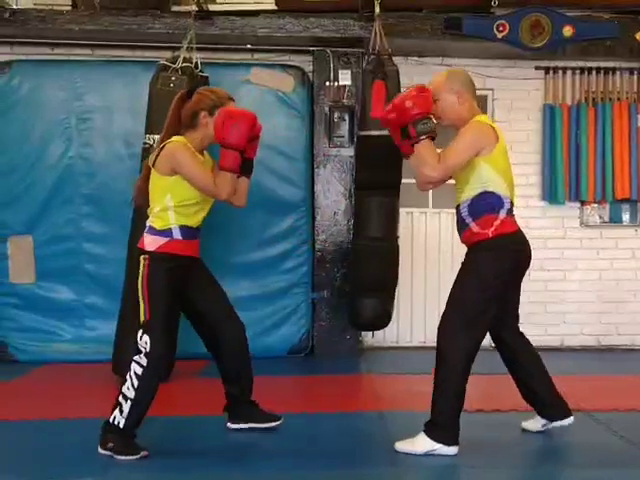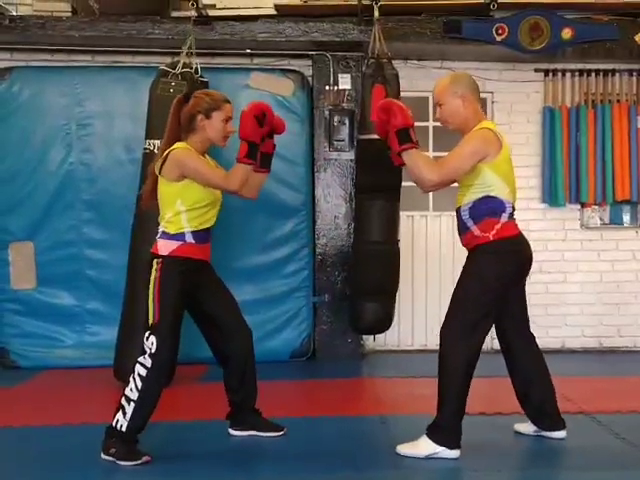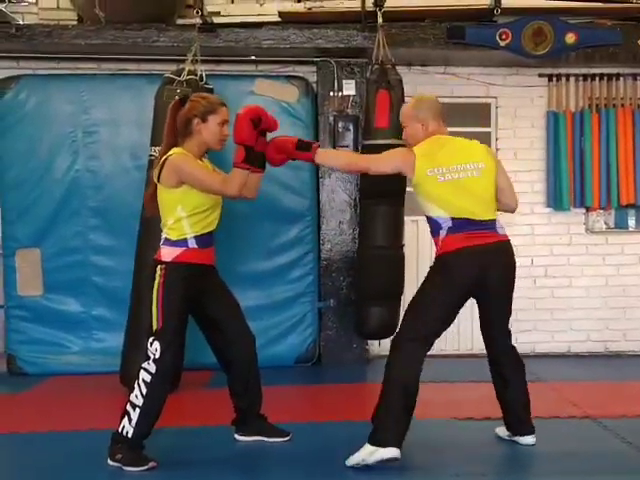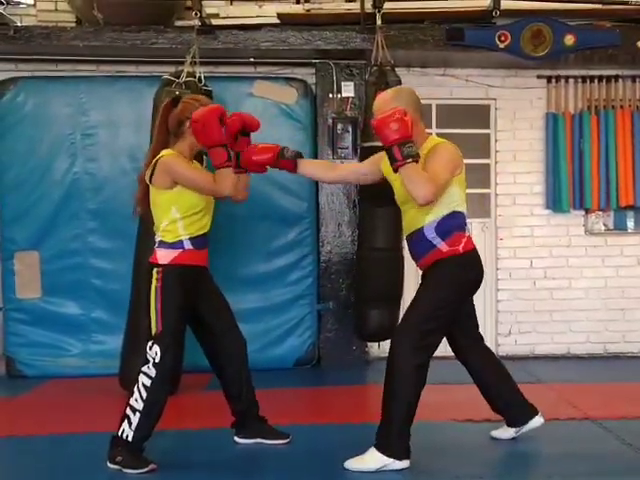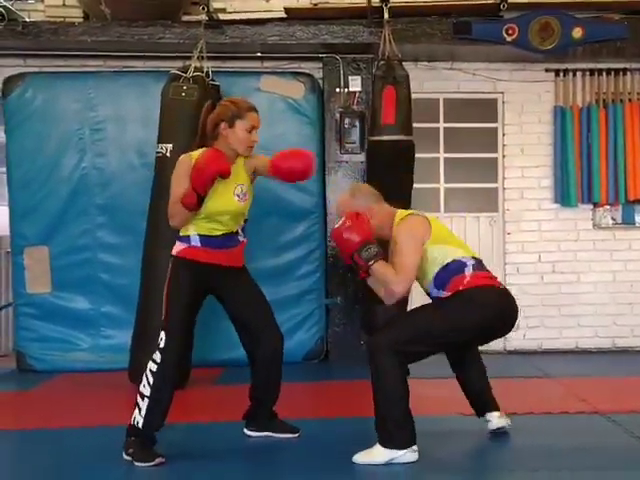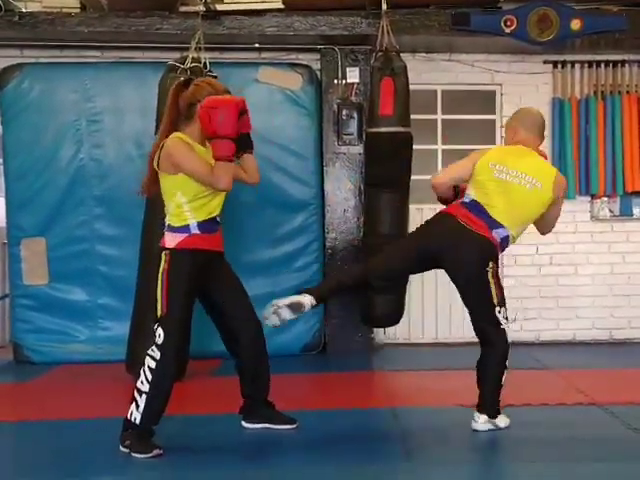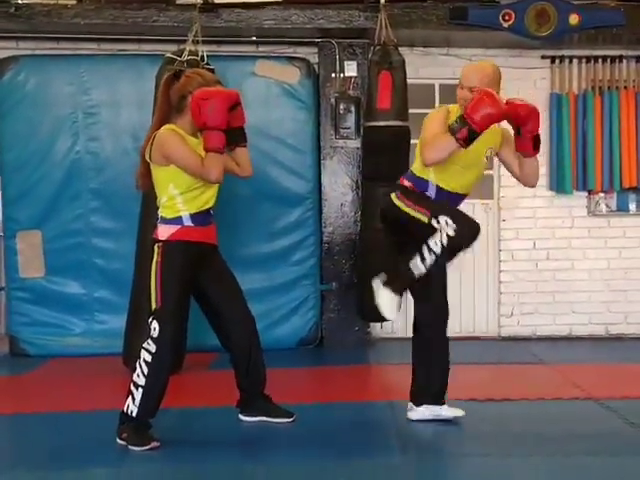
dt=0.7s
person 1, frame 1
left shoulder: (203, 157)
right shoulder: (175, 149)
left elbow: (239, 198)
right elbow: (221, 192)
left wrist: (245, 151)
right wrist: (231, 147)
left hip: (189, 260)
right hip: (160, 259)
left knee: (230, 331)
right knee: (155, 349)
left ankle: (241, 408)
right ankle: (115, 433)
person 1, frame 2
left shoulder: (205, 161)
right shoulder: (180, 155)
left elbow: (250, 190)
right elbow: (233, 183)
left wrist: (265, 146)
right wrist: (249, 141)
left hip: (199, 265)
right hip: (171, 265)
left knee: (238, 336)
right knee: (159, 352)
left ankle: (244, 416)
right ankle: (118, 438)
person 1, frame 3
left shoulder: (202, 164)
right shoulder: (177, 161)
left elbow: (248, 190)
right elbow: (232, 188)
left wrist: (258, 145)
right wrist: (245, 145)
left hip: (204, 269)
right hip: (176, 270)
left knee: (241, 341)
right knee: (164, 358)
left ankle: (249, 421)
right ankle: (124, 444)
person 1, frame 4
left shoulder: (191, 164)
right shoulder: (169, 162)
left elbow: (239, 193)
right elbow: (225, 188)
left wrist: (236, 143)
right wrist: (219, 145)
left hip: (197, 271)
right hip: (171, 271)
left knee: (232, 345)
right knee: (163, 358)
left ankle: (249, 423)
right ankle: (124, 447)
person 1, frame 5
left shoulder: (249, 163)
right shoulder: (190, 162)
left elbow: (279, 164)
right elbow: (177, 221)
left wrist: (296, 161)
right wrist: (200, 186)
left hip: (231, 267)
right hip: (191, 262)
left knee: (269, 340)
right knee: (171, 349)
left ankle: (261, 417)
right ankle: (139, 437)
person 1, frame 6
left shoulder: (207, 146)
right shoulder: (175, 146)
left elbow: (252, 176)
right elbow: (222, 182)
left wrist: (241, 135)
right wrist: (224, 136)
left hip: (211, 253)
right hip: (182, 254)
left knee: (249, 328)
right knee: (170, 341)
left ankle: (257, 408)
right ankle: (135, 430)
person 1, frame 7
left shoulder: (201, 139)
right shoulder: (167, 137)
left elbow: (244, 170)
right elbow: (212, 174)
left wrist: (234, 127)
right wrist: (214, 127)
left hip: (205, 246)
right hip: (175, 246)
left knee: (240, 321)
right knee: (165, 334)
left ankle: (253, 401)
right ankle: (132, 423)
person 2, frame 1
left shoulder: (478, 129)
right shoulder: (476, 134)
left elbow: (432, 172)
right elbow: (426, 178)
left wrist: (420, 126)
right wrist: (408, 138)
left hip: (494, 249)
right hip: (504, 248)
left knee: (455, 334)
right knee: (506, 331)
left ankle: (442, 435)
right ankle: (553, 410)
person 2, frame 2
left shoulder: (482, 136)
right shoulder: (477, 139)
left elbow: (433, 177)
right elbow: (429, 182)
left wrist: (403, 138)
right wrist: (399, 146)
left hip: (495, 253)
right hip: (505, 252)
left knee: (457, 338)
right knee: (516, 335)
left ankle: (444, 438)
right ankle: (548, 420)
person 2, frame 3
left shoulder: (413, 156)
right shoulder: (483, 152)
left elbow: (353, 162)
right elbow: (509, 204)
left wrist: (300, 150)
left hip: (457, 261)
right hip: (498, 256)
left knee: (410, 343)
right knee: (499, 341)
left ankle: (385, 439)
right ankle: (520, 426)
person 2, frame 4
left shoulder: (444, 152)
right shoulder: (391, 158)
left elbow: (425, 194)
right elbow: (335, 172)
left wrist: (400, 149)
right wrist: (281, 157)
left hip: (455, 266)
right hip: (447, 268)
left knee: (407, 348)
right knee: (469, 345)
left ankle: (391, 450)
right ankle: (522, 415)
person 2, frame 5
left shoulder: (408, 225)
right shoulder: (393, 233)
left elbow: (399, 289)
right elbow: (390, 297)
left wrist: (366, 252)
right wrist: (361, 260)
left hip: (477, 305)
right hip: (497, 305)
left knee: (382, 345)
right knee: (457, 344)
left ankle: (397, 443)
right ankle: (491, 412)
person 2, frame 6
left shoulder: (486, 156)
right shoulder: (556, 181)
left elbow: (439, 183)
right elbow: (545, 227)
left hip: (434, 231)
right hip: (475, 252)
left knee: (367, 271)
right knee: (494, 334)
left ankle: (307, 298)
right ankle: (489, 413)
person 2, frame 7
left shoulder: (497, 134)
right shoulder: (442, 117)
left elbow: (529, 178)
right elbow: (430, 156)
left wrist: (527, 137)
right wrist: (466, 126)
left hip: (435, 221)
right hip: (405, 205)
left knee: (433, 308)
right knee: (464, 227)
left ankle: (426, 401)
right ankle: (393, 282)
